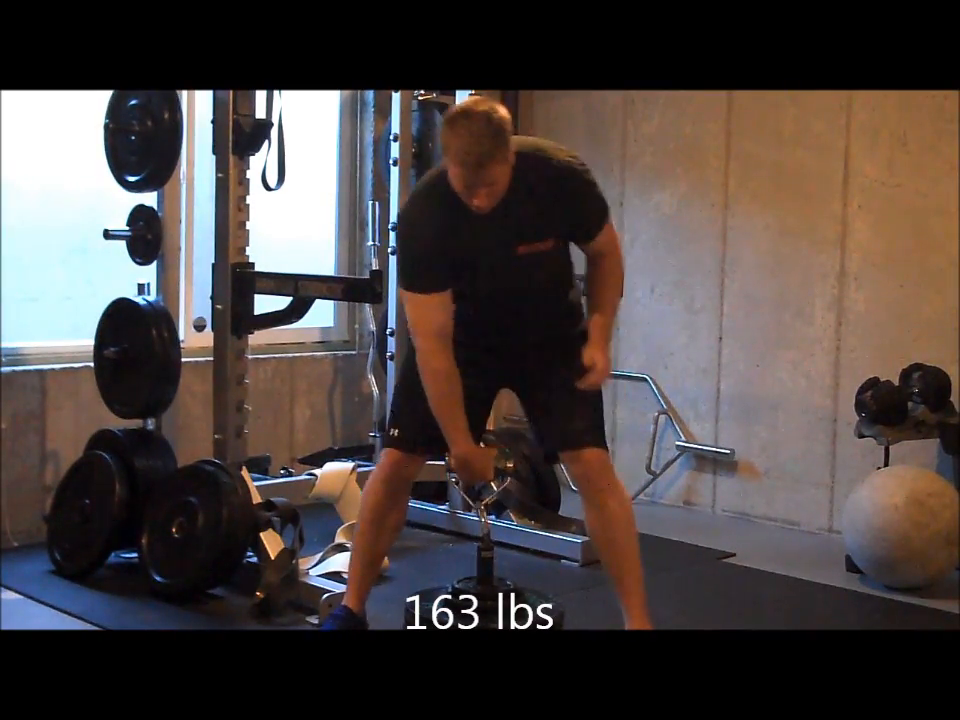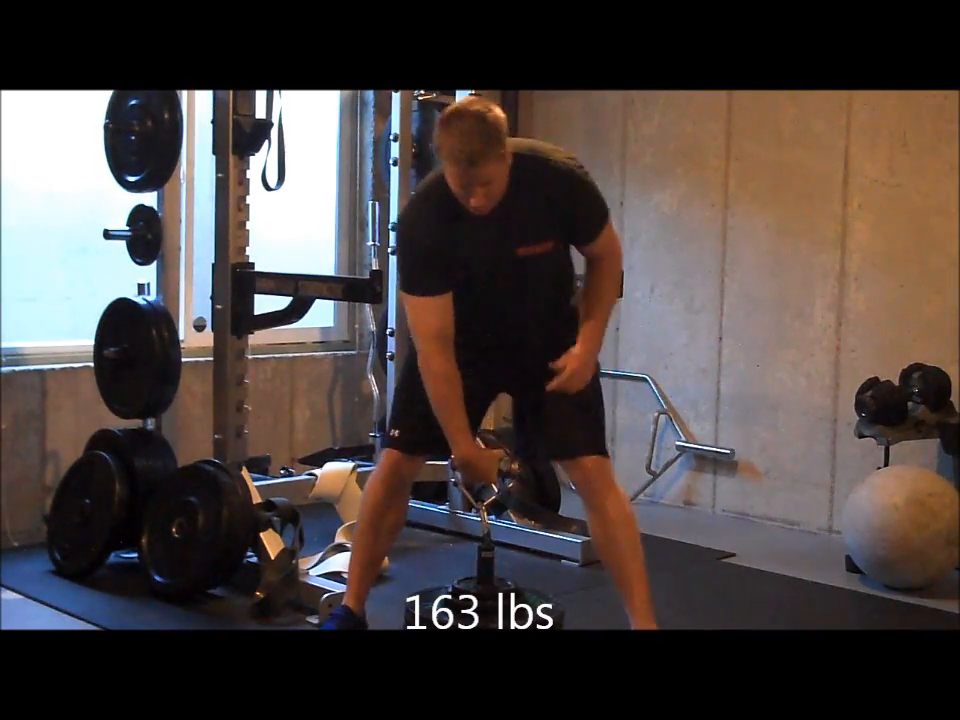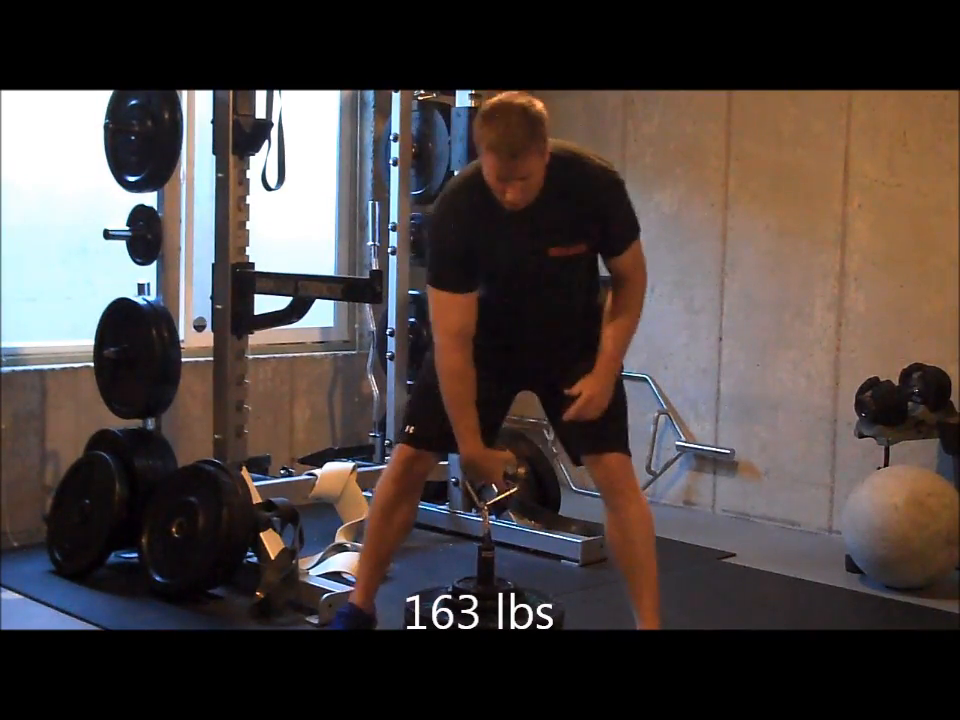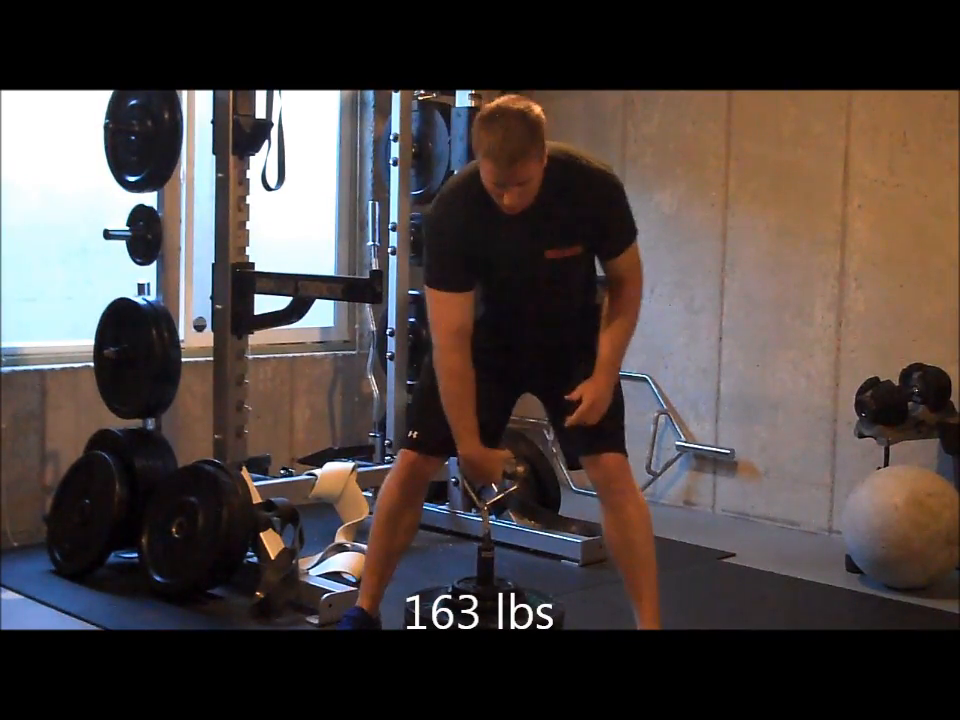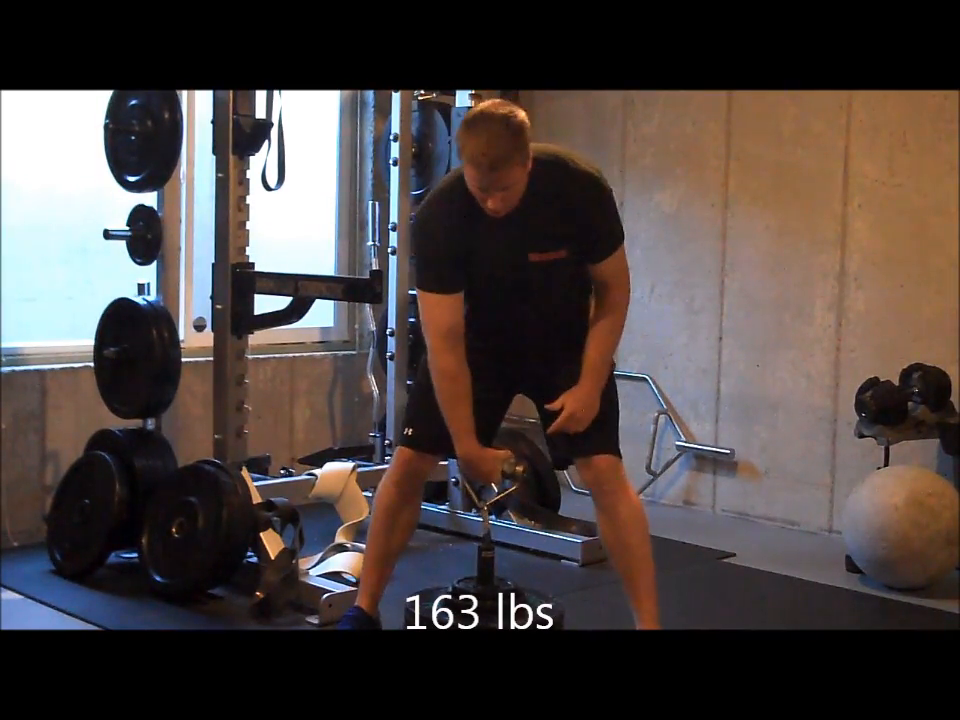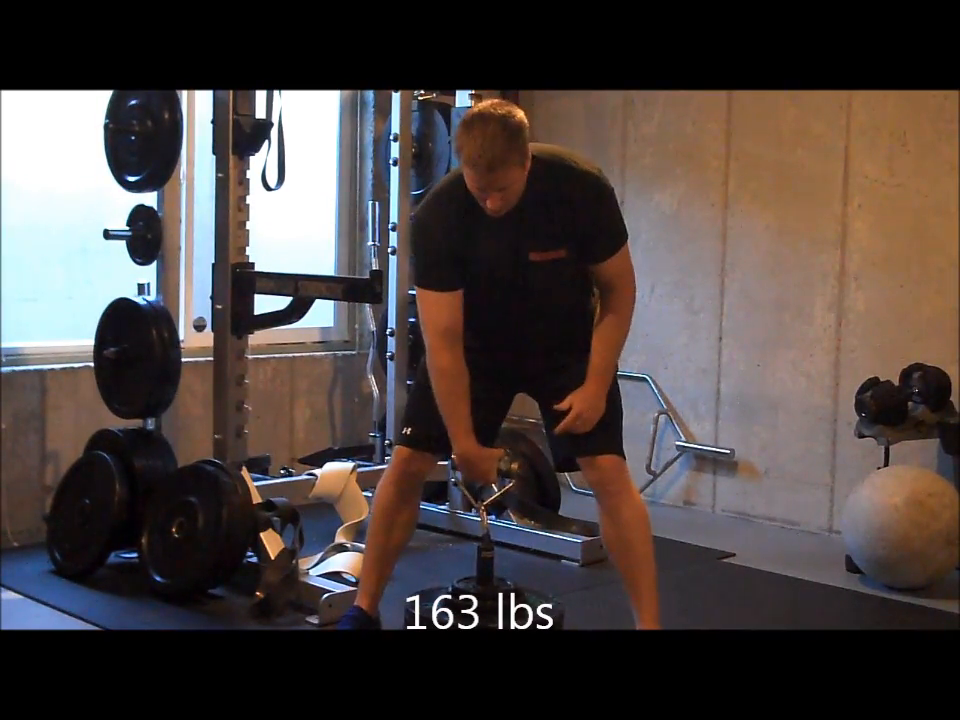
dt=0.2s
person 1, frame 1
left shoulder: (560, 176)
right shoulder: (422, 215)
left elbow: (605, 252)
right elbow: (433, 343)
left wrist: (600, 339)
right wrist: (461, 446)
left hip: (552, 337)
right hip: (464, 337)
left knee: (592, 466)
right knee: (396, 462)
left ankle: (639, 622)
right ankle: (350, 610)
person 1, frame 2
left shoulder: (560, 181)
right shoulder: (422, 218)
left elbow: (603, 261)
right elbow: (433, 345)
left wrist: (586, 347)
right wrist: (463, 445)
left hip: (549, 342)
right hip: (462, 341)
left knee: (592, 473)
right knee: (394, 465)
left ankle: (645, 624)
right ankle: (350, 610)
person 1, frame 3
left shoulder: (594, 184)
right shoulder: (455, 211)
left elbow: (630, 278)
right elbow: (454, 341)
left wrist: (606, 371)
right wrist: (471, 446)
left hip: (572, 339)
right hip: (486, 337)
left knee: (613, 472)
right knee: (409, 461)
left ankle: (649, 625)
right ankle: (359, 608)
person 1, frame 4
left shoulder: (593, 186)
right shoulder: (452, 212)
left elbow: (627, 282)
right elbow: (453, 340)
left wrist: (604, 375)
right wrist: (471, 446)
left hip: (573, 342)
right hip: (487, 340)
left knee: (611, 471)
right knee: (412, 464)
left ankle: (649, 624)
right ankle: (364, 610)
person 1, frame 5
left shoulder: (580, 188)
right shoulder: (438, 217)
left elbow: (613, 289)
right elbow: (445, 343)
left wrist: (590, 383)
right wrist: (467, 445)
left hip: (565, 343)
right hip: (479, 342)
left knee: (603, 472)
right knee: (408, 463)
left ankle: (648, 623)
right ankle: (363, 610)
person 1, frame 6
left shoulder: (581, 188)
right shoulder: (436, 216)
left elbow: (618, 290)
right elbow: (443, 341)
left wrist: (595, 385)
right wrist: (464, 444)
left hip: (566, 343)
right hip: (478, 343)
left knee: (607, 472)
right knee: (406, 463)
left ankle: (649, 623)
right ankle: (363, 610)
